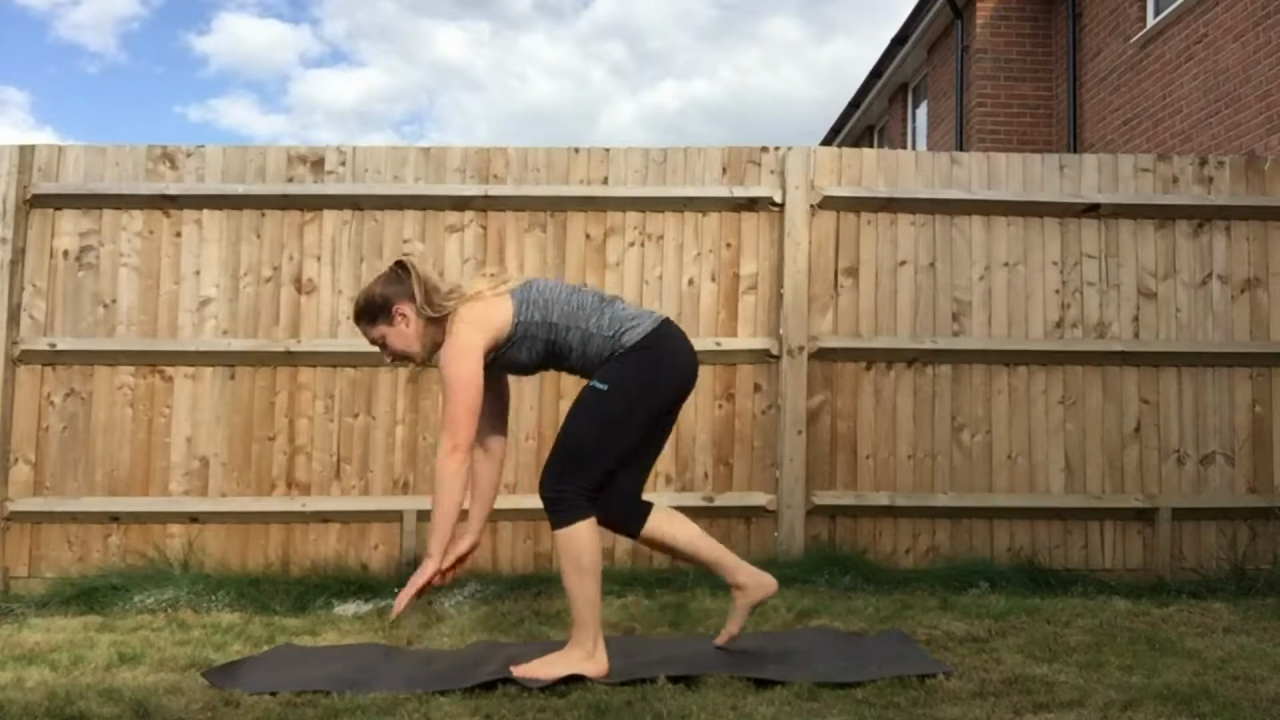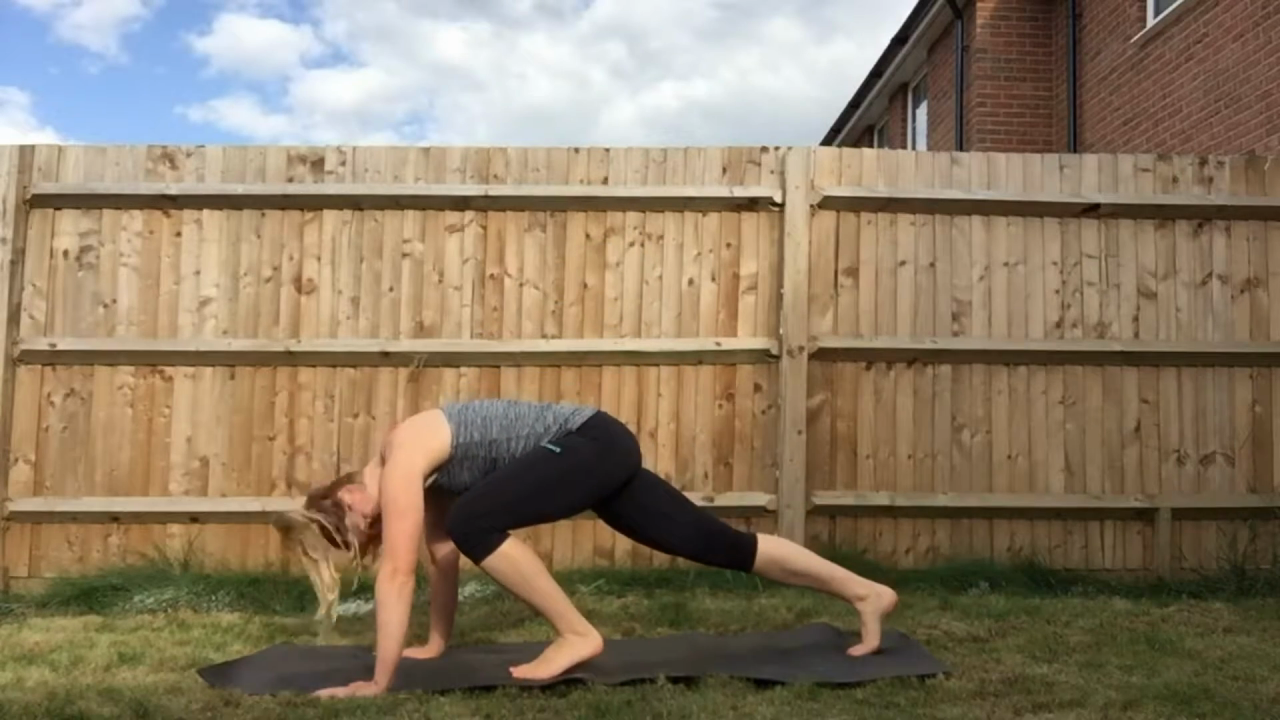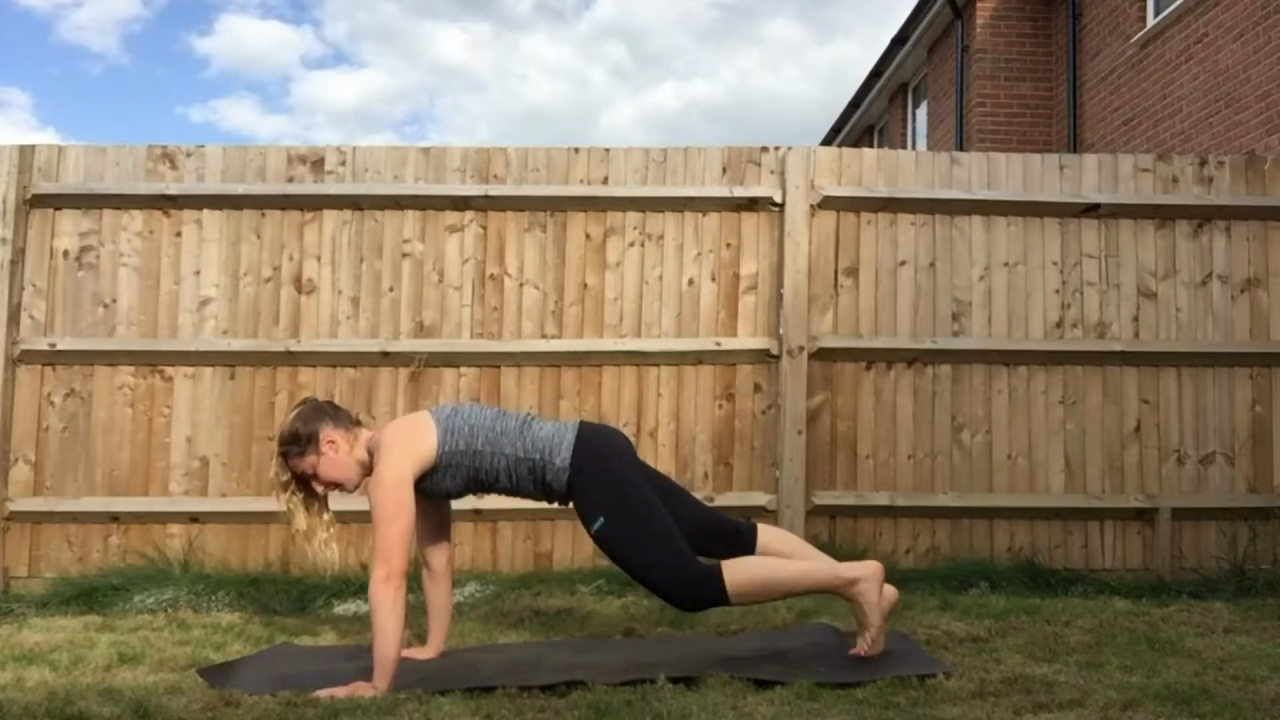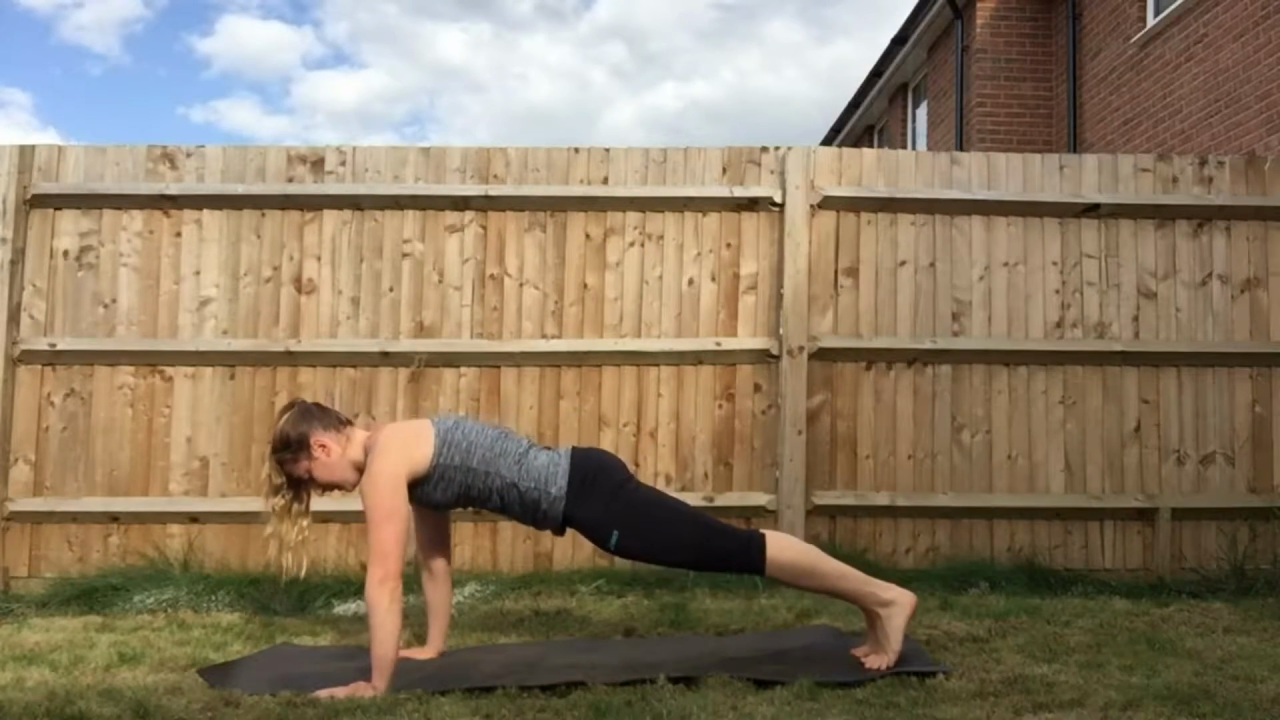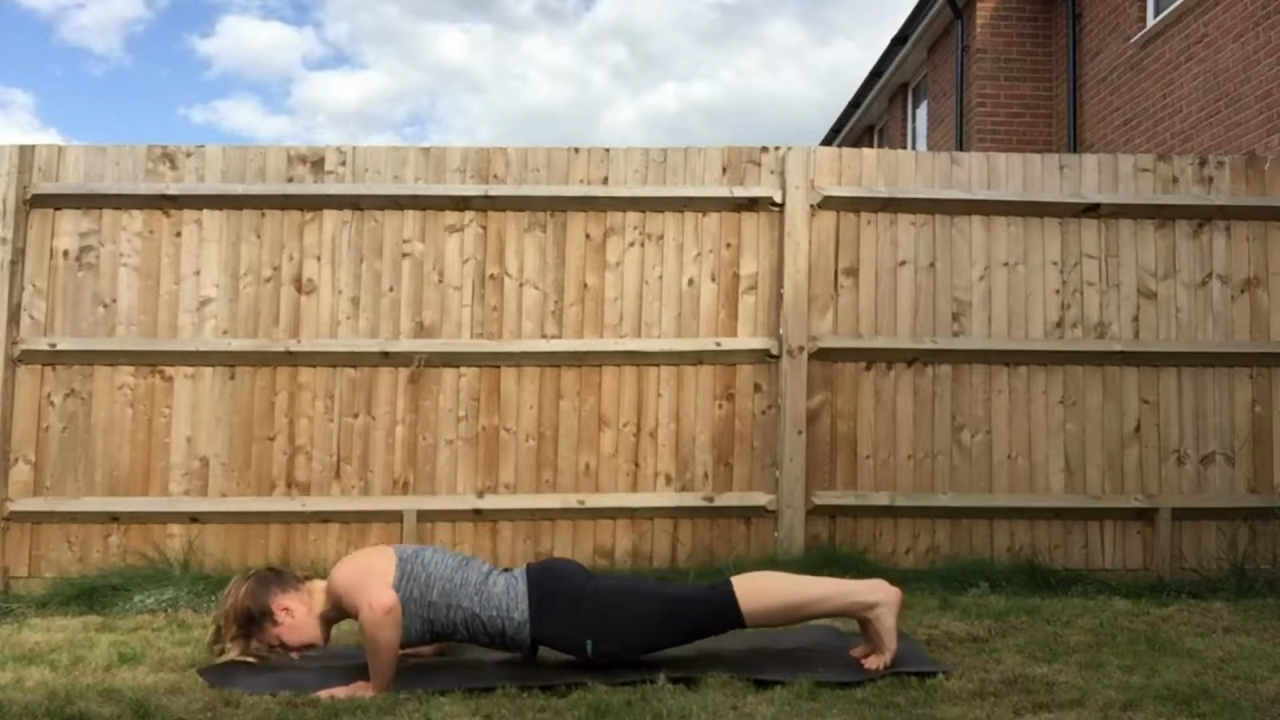
dt=1s
person 1, frame 1
left shoulder: (461, 334)
right shoulder: (479, 316)
left elbow: (455, 450)
right elbow: (490, 440)
left wrist: (434, 553)
right wrist: (469, 532)
left hip: (645, 355)
right hip: (662, 355)
left knee: (565, 487)
right knee: (618, 506)
left ankle: (586, 651)
right ankle: (744, 578)
person 1, frame 2
left shoulder: (401, 460)
right shoulder: (422, 468)
left elbow: (397, 575)
right elbow: (442, 555)
left wrist: (379, 680)
right wrist: (435, 642)
left hip: (592, 441)
right hip: (599, 450)
left knee: (476, 521)
right knee: (715, 542)
left ankle: (575, 634)
right ankle: (865, 594)
person 1, frame 3
left shoulder: (390, 456)
right shoulder: (414, 463)
left elbow: (388, 576)
right elbow: (436, 558)
left wrist: (378, 683)
right wrist: (434, 646)
left hip: (586, 465)
right hip: (590, 456)
left knee: (689, 579)
right knee: (720, 534)
left ankle: (854, 577)
right ankle: (861, 589)
person 1, frame 4
left shoulder: (384, 458)
right shoulder: (407, 459)
left elbow: (384, 577)
right elbow: (435, 555)
left wrist: (377, 683)
right wrist: (434, 645)
left hip: (585, 494)
right hip: (578, 482)
left knee: (732, 549)
right knee: (725, 550)
left ankle: (884, 599)
right ankle: (875, 599)
person 1, frame 5
left shoulder: (343, 578)
right shoulder: (367, 569)
left elbow: (383, 608)
left wrist: (376, 685)
right wrist: (429, 642)
left hip: (551, 612)
right hip: (546, 590)
left knee: (708, 609)
right knee: (701, 603)
left ankle: (868, 597)
right ankle: (863, 596)
